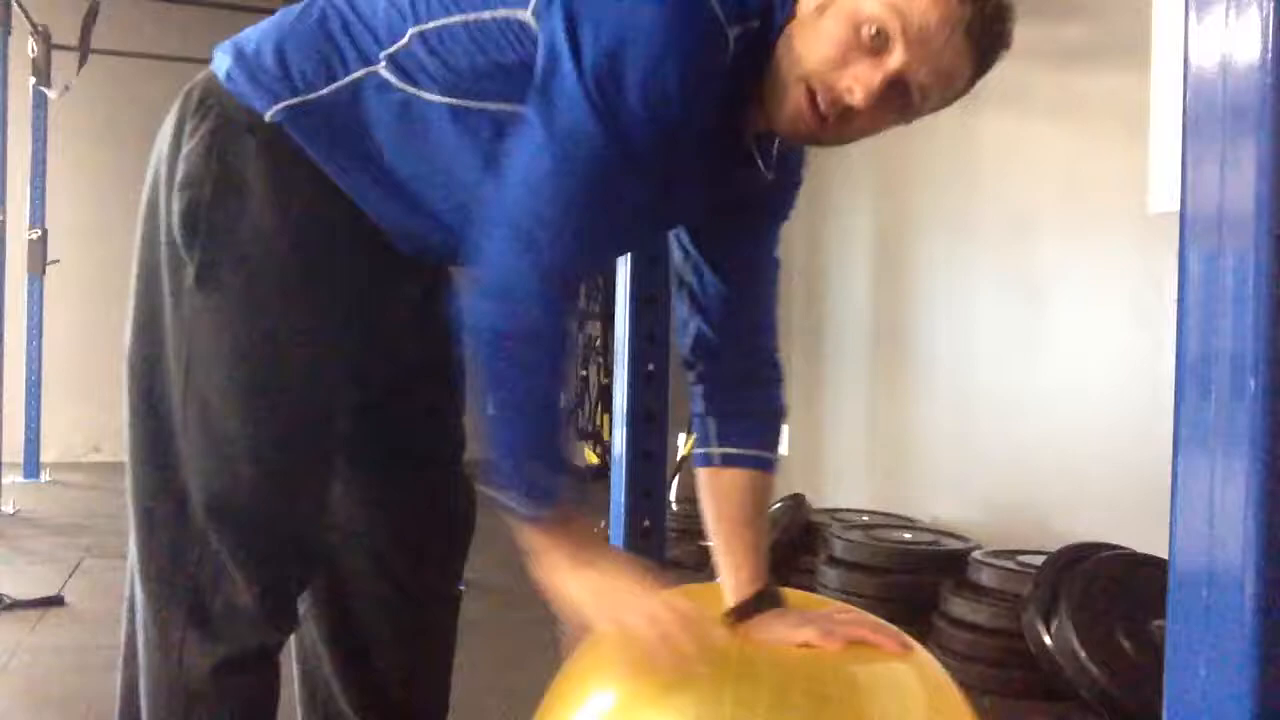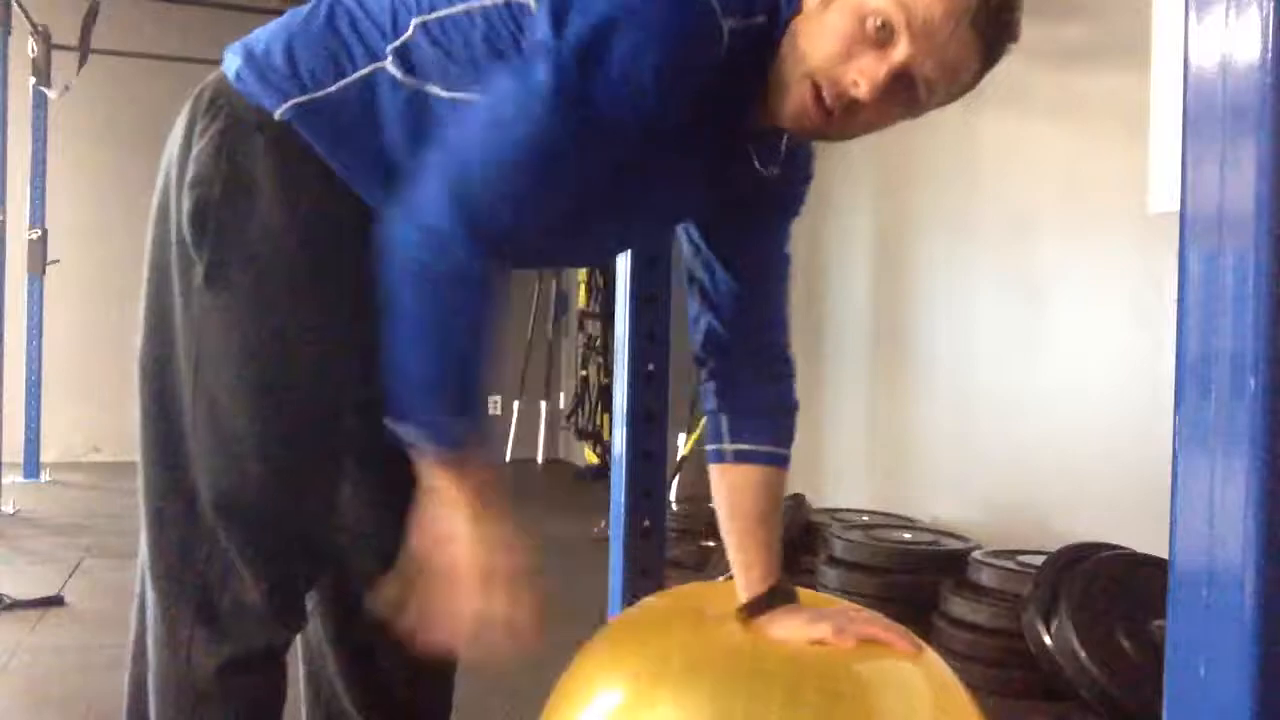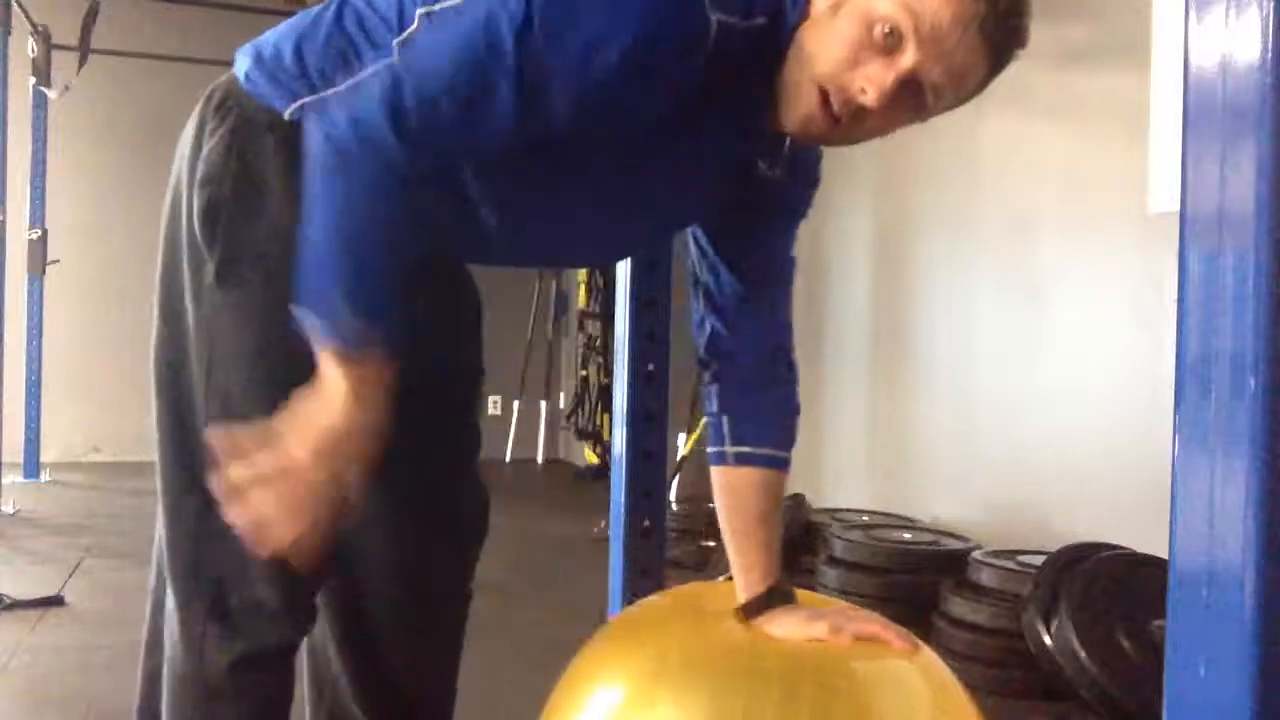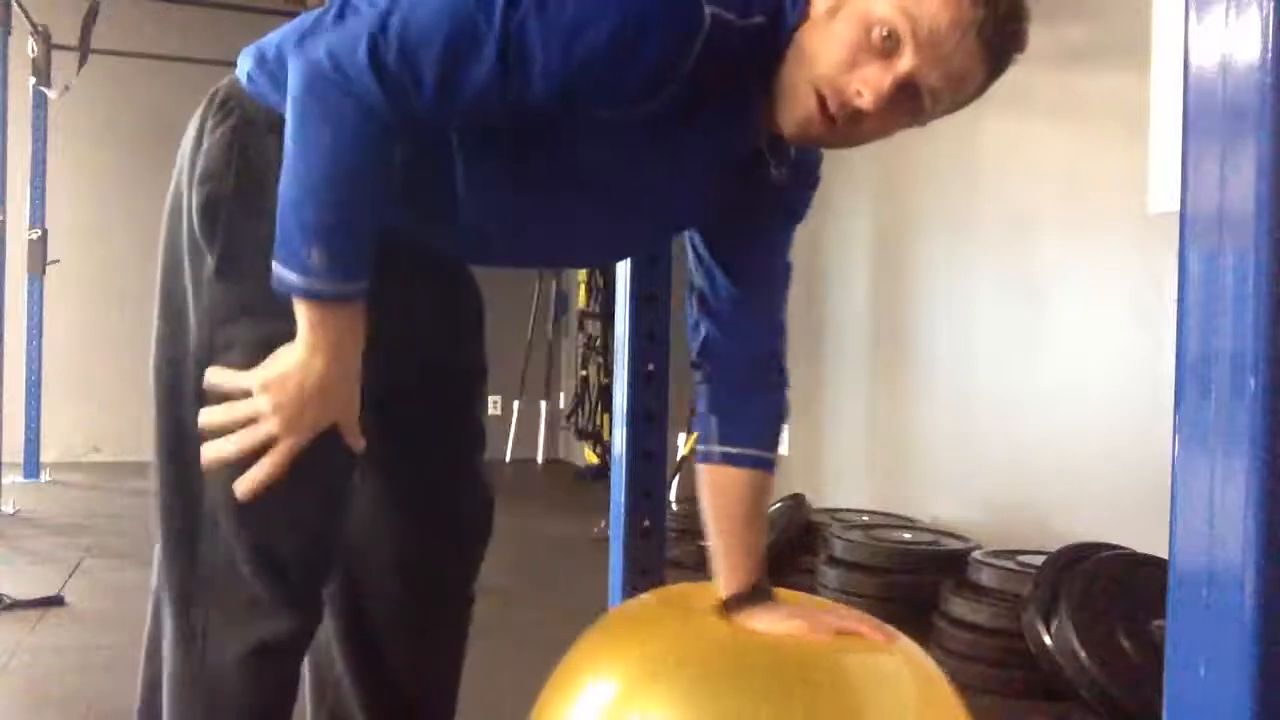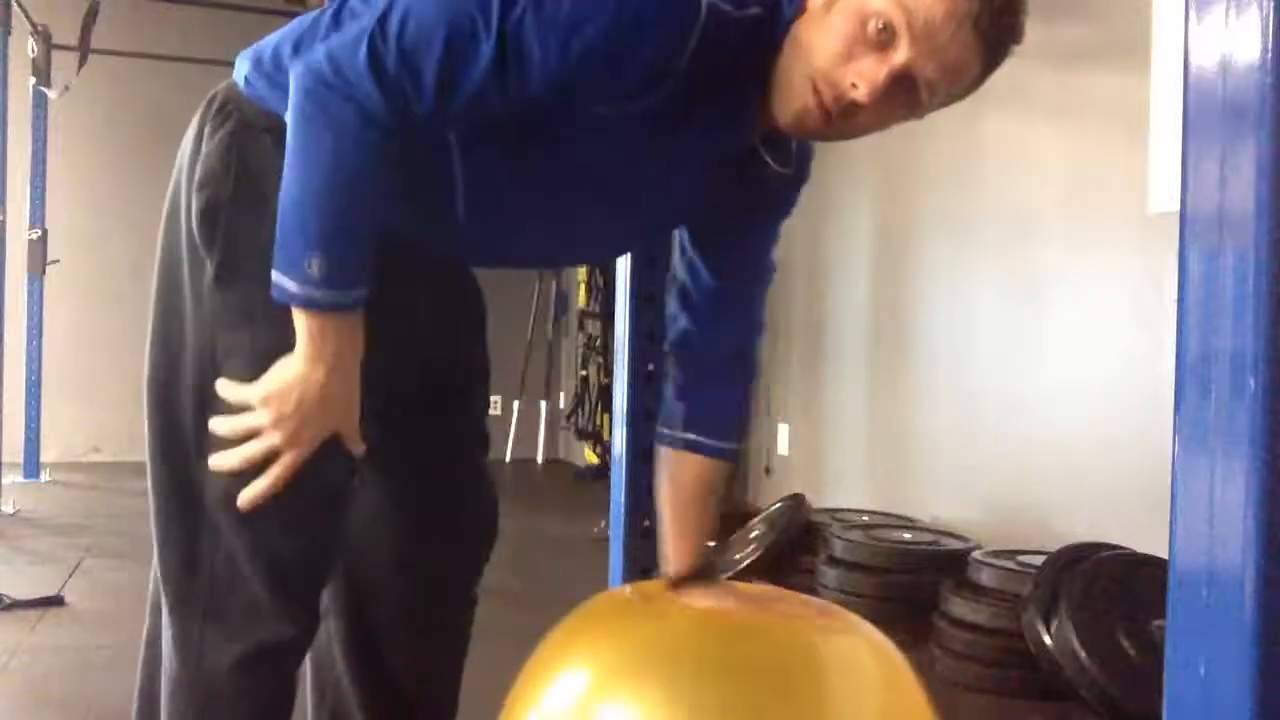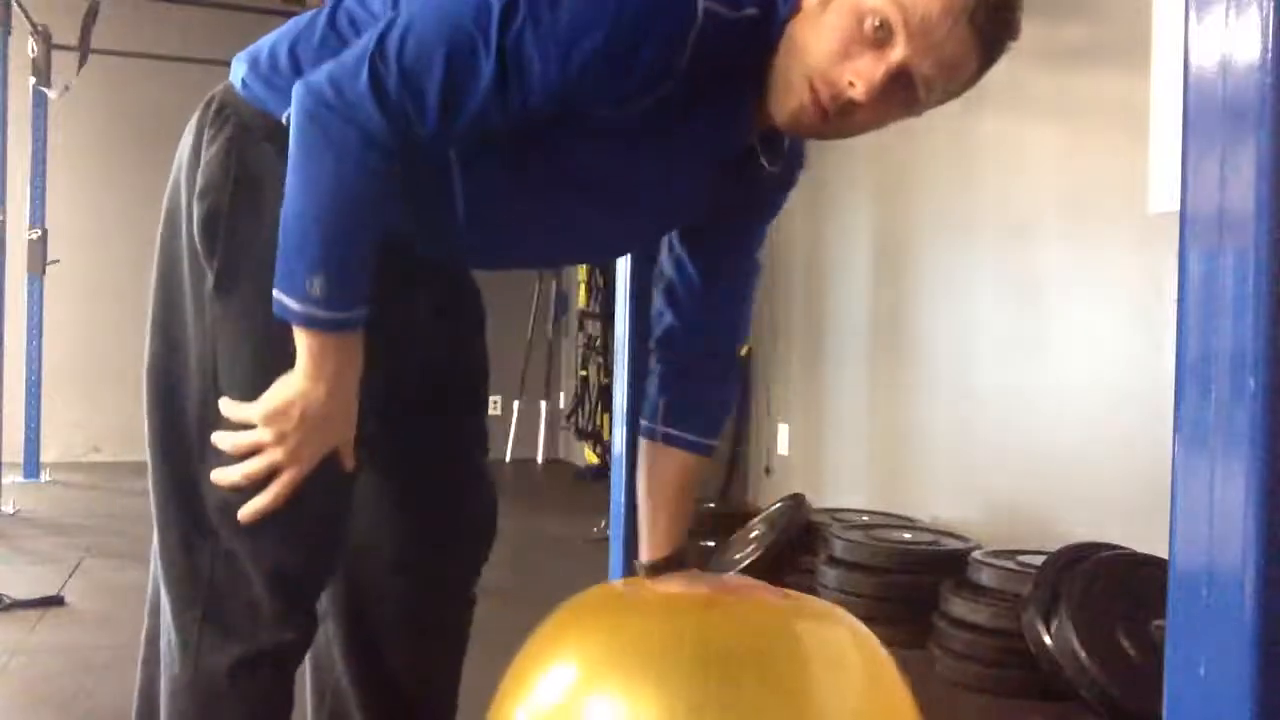
dt=0.1s
person 1, frame 1
left shoulder: (761, 162)
left elbow: (732, 360)
right elbow: (516, 292)
left wrist: (751, 600)
right wrist: (560, 544)
left hip: (389, 229)
right hip: (260, 155)
left knee: (396, 553)
right knee: (235, 557)
person 1, frame 2
left shoulder: (770, 158)
left elbow: (744, 355)
right elbow: (449, 224)
left wrist: (763, 598)
right wrist: (457, 488)
left hip: (397, 220)
right hip: (272, 153)
left knee: (403, 555)
right knee: (244, 556)
person 1, frame 3
left shoulder: (776, 167)
left elbow: (746, 358)
right elbow: (374, 131)
left wrist: (761, 598)
right wrist: (351, 395)
left hip: (410, 234)
right hip: (282, 156)
left knee: (418, 544)
right knee: (254, 561)
person 1, frame 4
left shoulder: (774, 168)
left elbow: (739, 358)
right elbow: (348, 76)
left wrist: (744, 594)
right wrist: (328, 345)
left hip: (407, 236)
right hip: (281, 156)
left knee: (423, 546)
right knee: (256, 554)
person 1, frame 5
left shoulder: (769, 163)
left elbow: (713, 351)
right elbow: (347, 85)
left wrist: (683, 578)
right wrist: (327, 356)
left hip: (410, 239)
right hip: (280, 155)
left knee: (429, 543)
right knee: (258, 561)
person 1, frame 6
left shoulder: (762, 159)
left elbow: (697, 348)
right elbow: (348, 104)
left wrist: (659, 568)
right wrist: (328, 372)
left hip: (408, 241)
right hip: (279, 159)
left knee: (429, 544)
right knee: (258, 565)
